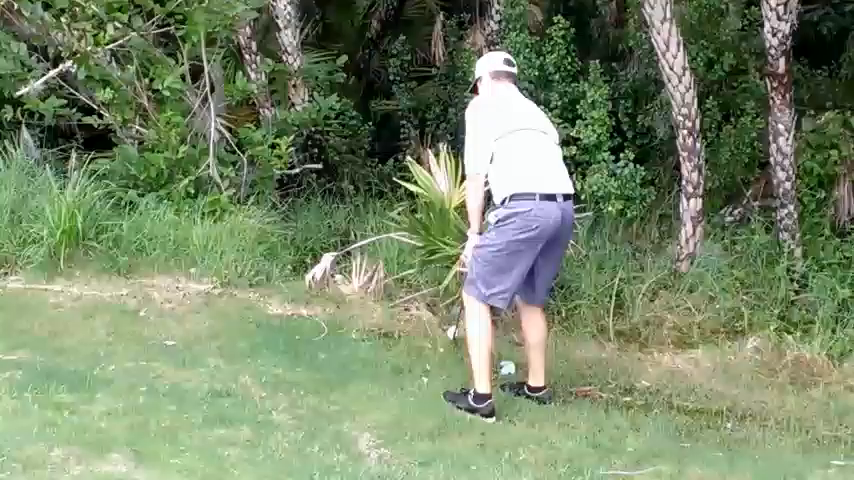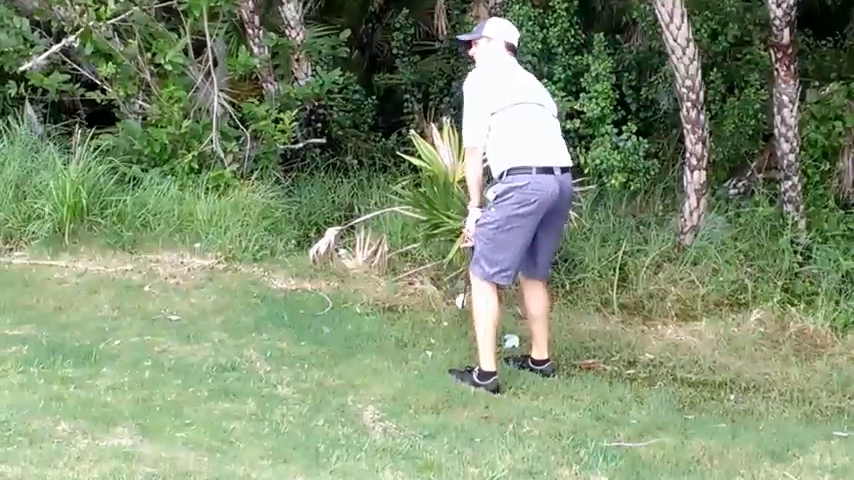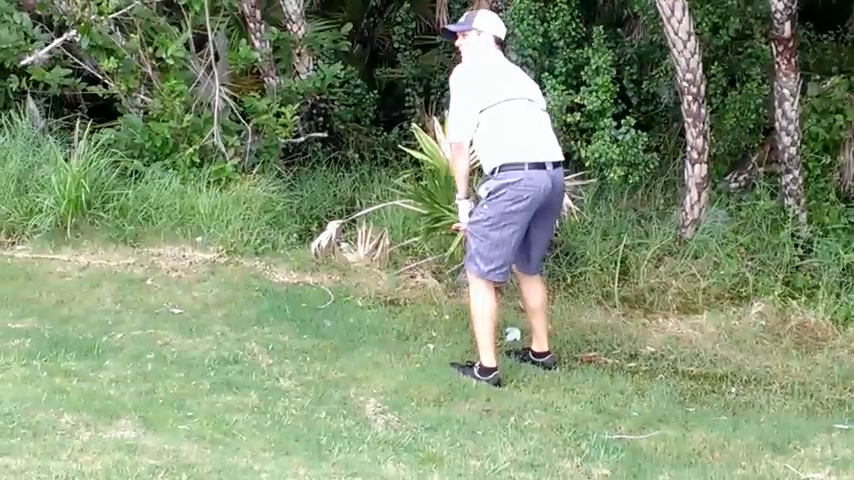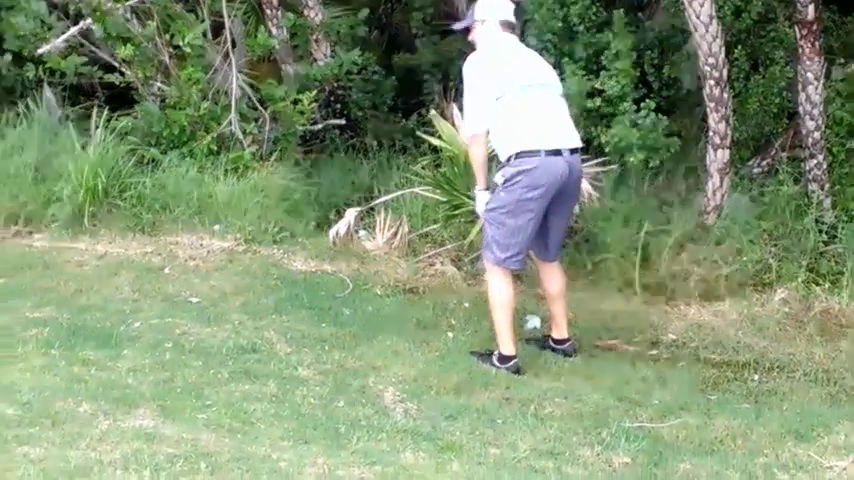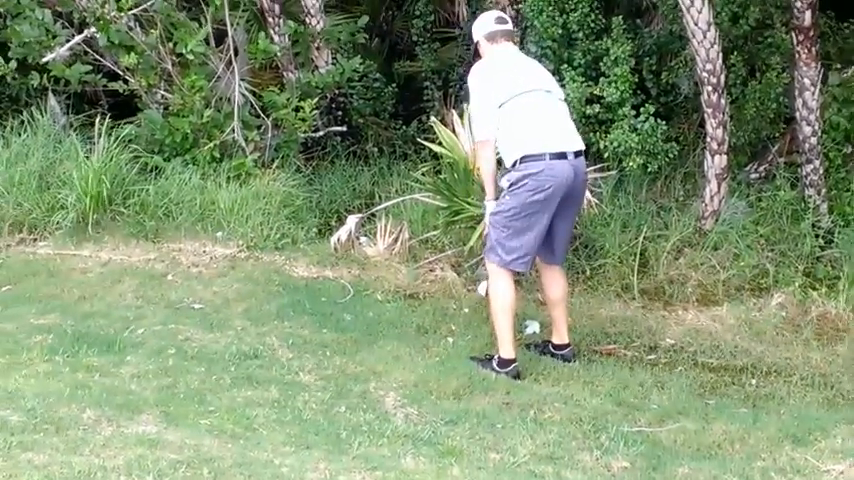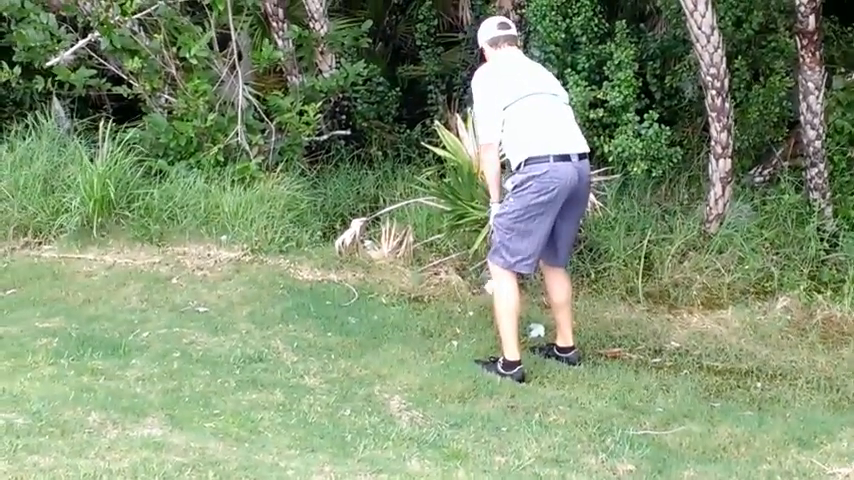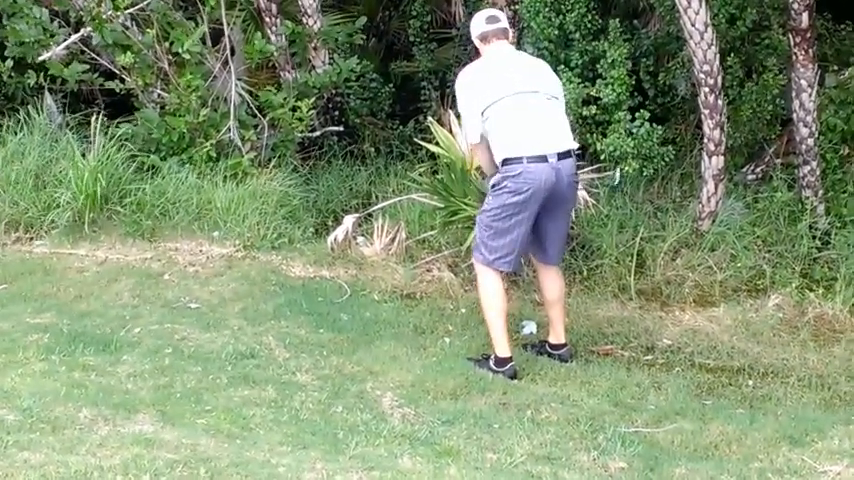
dt=0.3s
person 1, frame 1
left shoulder: (483, 105)
right shoulder: (534, 110)
left elbow: (475, 175)
left wrist: (474, 234)
left hip: (525, 207)
right hip: (563, 206)
left knee: (476, 296)
right knee: (530, 300)
left ankle: (480, 396)
right ankle: (537, 385)
person 1, frame 2
left shoulder: (480, 76)
right shoulder: (531, 81)
left elbow: (473, 148)
left wrist: (474, 207)
left hip: (523, 181)
right hip: (561, 179)
left knee: (483, 276)
right knee: (532, 274)
left ankle: (485, 373)
right ankle: (540, 358)
person 1, frame 3
left shoulder: (468, 72)
right shoulder: (519, 75)
left elbow: (459, 142)
left wrist: (462, 198)
left hip: (515, 176)
right hip: (553, 173)
left knee: (479, 273)
right knee: (528, 267)
left ankle: (486, 367)
right ankle: (541, 350)
person 1, frame 4
left shoulder: (481, 60)
right shoulder: (536, 60)
left elbow: (476, 133)
left wrist: (482, 189)
left hip: (530, 163)
right hip: (571, 160)
left knee: (497, 261)
right knee: (547, 254)
left ankle: (505, 356)
right ankle: (561, 338)
person 1, frame 5
left shoulder: (484, 70)
right shoulder: (537, 68)
left elbow: (485, 142)
left wrist: (491, 200)
left hip: (536, 168)
right hip: (574, 164)
left knee: (498, 262)
right knee: (550, 259)
left ankle: (505, 359)
right ankle: (560, 343)
person 1, frame 6
left shoulder: (488, 73)
right shoulder: (542, 72)
left elbow: (489, 144)
left wrist: (496, 202)
left hip: (541, 170)
right hip: (579, 166)
left knee: (502, 265)
right knee: (553, 261)
left ankle: (510, 362)
right ankle: (565, 345)
person 1, frame 7
left shoulder: (470, 76)
right shoulder: (539, 67)
left elbow: (477, 144)
left wrist: (497, 177)
left hip: (521, 170)
right hip: (565, 165)
left knee: (487, 264)
right knee: (548, 259)
left ankle: (502, 359)
right ankle: (558, 343)
